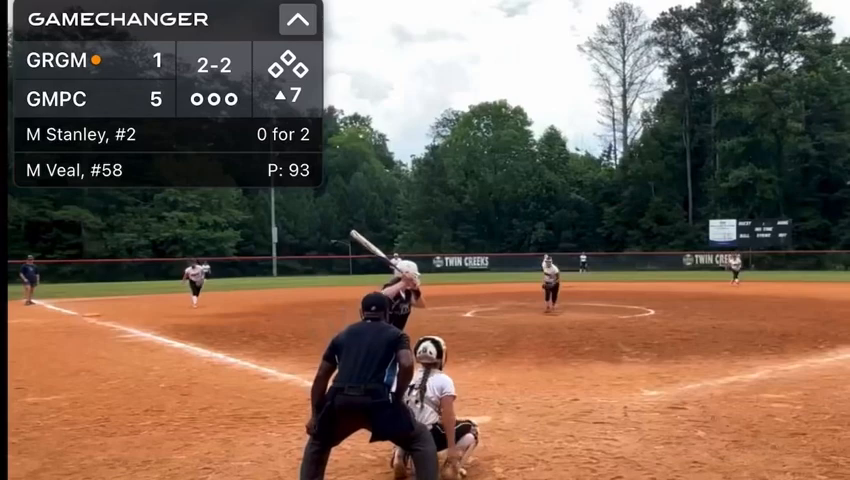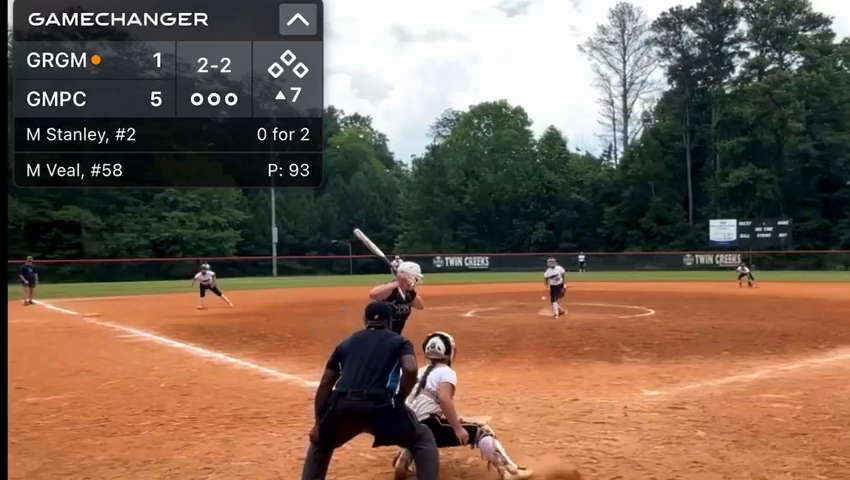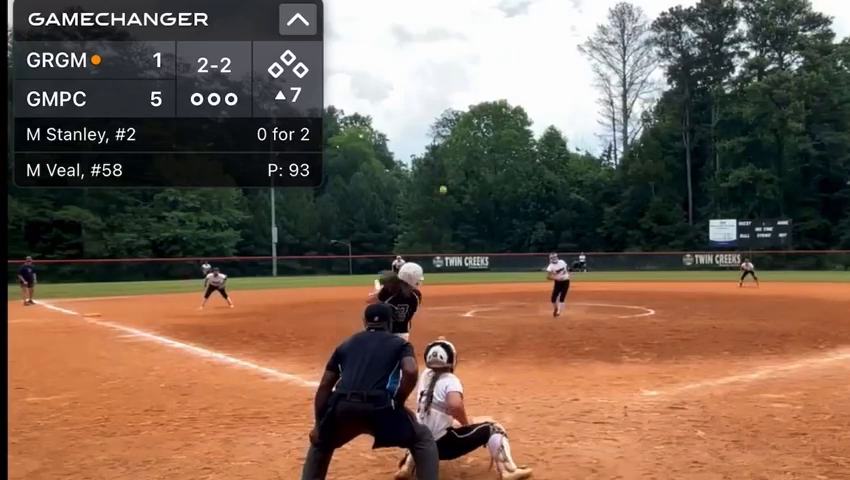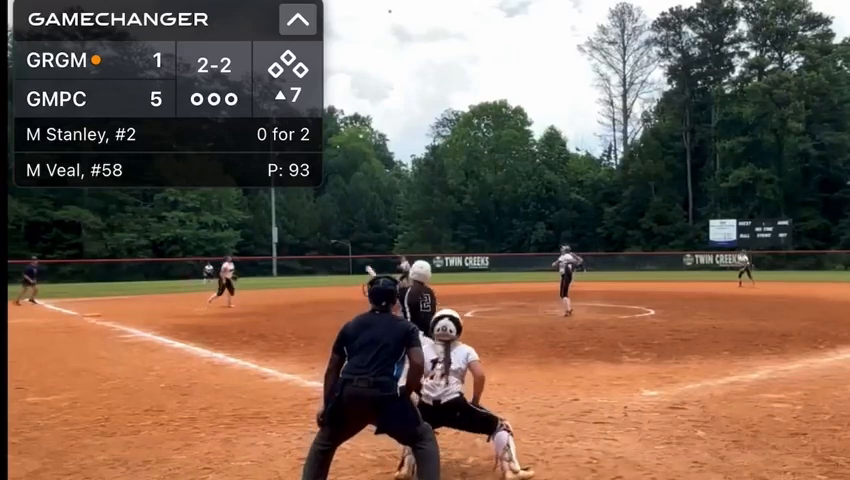
dt=0.5s
person 1, frame 1
left shoulder: (343, 335)
right shoulder: (396, 334)
left elbow: (321, 376)
right elbow: (406, 365)
left wrist: (315, 415)
right wrist: (397, 397)
left hip: (340, 401)
right hip: (376, 400)
left knee: (318, 441)
right knee: (421, 439)
person 1, frame 2
left shoulder: (347, 343)
right shoulder: (399, 341)
left elbow: (325, 383)
right elbow: (410, 370)
left wrist: (318, 423)
right wrist: (398, 402)
left hip: (342, 405)
right hip: (379, 405)
left knee: (321, 443)
right knee: (423, 440)
person 1, frame 3
left shoulder: (347, 344)
right shoulder: (399, 343)
left elbow: (325, 385)
right elbow: (411, 372)
left wrist: (318, 424)
right wrist: (397, 403)
left hip: (342, 408)
right hip: (378, 407)
left knee: (321, 442)
right knee: (423, 440)
person 1, frame 4
left shoulder: (350, 326)
right shoulder: (406, 328)
left elbow: (332, 368)
right elbow: (418, 364)
left wrist: (327, 405)
right wrist: (405, 395)
left hip: (348, 394)
right hip: (384, 394)
left knee: (325, 442)
right knee: (423, 439)
person 2, frame 1
right shoulder: (443, 380)
right elbow: (448, 415)
right wrist: (452, 447)
right knee: (470, 428)
left ankle: (400, 460)
right ankle: (452, 468)
person 2, frame 2
left shoulder: (421, 373)
right shoulder: (446, 372)
right elbow: (443, 399)
right wrist: (457, 429)
right hip: (427, 426)
right knee: (480, 431)
left ankle: (402, 464)
person 2, frame 3
left shoulder: (425, 376)
right shoulder: (451, 381)
right elbow: (456, 405)
right wrist: (465, 422)
right hip: (444, 443)
right knee: (493, 429)
left ankle: (408, 466)
person 2, frame 4
left shoulder: (423, 349)
right shoulder: (465, 350)
right elbow: (479, 375)
right wrist: (475, 402)
left hip: (428, 407)
right hip: (454, 406)
right knee: (500, 426)
